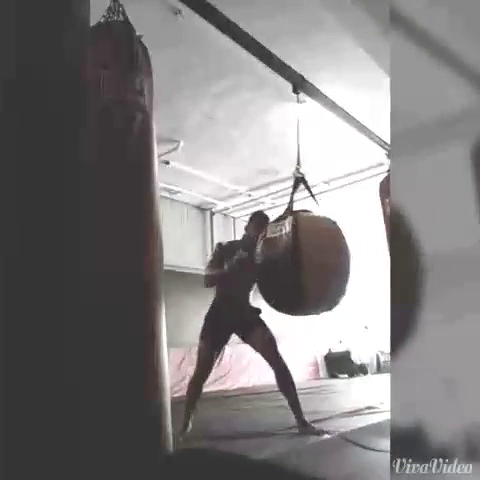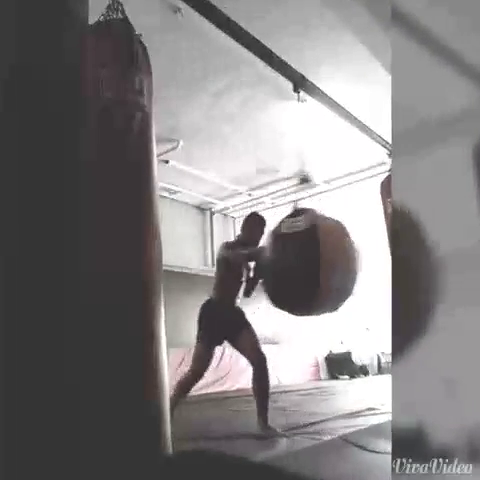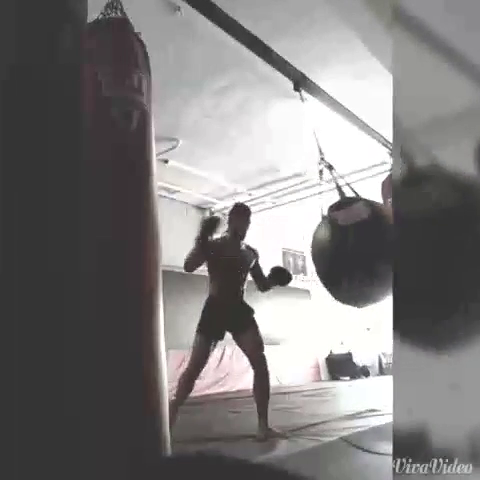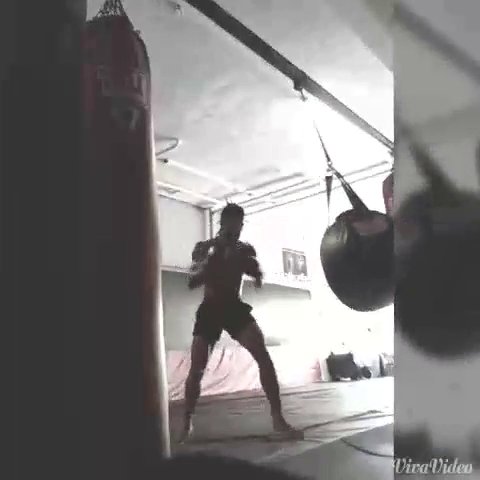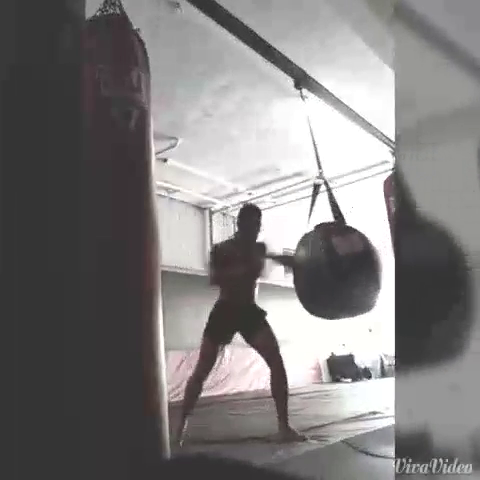
dt=0.4s
person 1, frame 1
right shoulder: (224, 249)
right elbow: (208, 280)
right wrist: (231, 266)
left hip: (245, 313)
right hip: (221, 313)
left knee: (278, 362)
right knee: (201, 374)
left ankle: (301, 421)
right ankle: (186, 423)
person 1, frame 2
left shoulder: (244, 256)
right shoulder: (229, 248)
right elbow: (225, 257)
left wrist: (256, 272)
right wrist: (255, 255)
left hip: (233, 313)
right hip: (213, 312)
left knee: (259, 361)
right knee: (196, 372)
left ankle: (263, 423)
person 1, frame 3
left shoulder: (251, 253)
right shoulder: (212, 245)
left elbow: (262, 286)
right elbow: (189, 267)
left wrist: (273, 279)
right wrist: (201, 241)
left hip: (239, 308)
right hip: (214, 307)
left knee: (260, 363)
right knee: (195, 367)
left ankle: (263, 425)
right ankle: (172, 417)
person 1, frame 4
left shoulder: (245, 249)
right shoulder: (203, 248)
left elbow: (259, 282)
right elbow: (192, 282)
left wrist: (253, 268)
right wrist: (207, 262)
left hip: (235, 307)
right hip: (210, 309)
left knee: (263, 357)
right knee: (197, 369)
left ankle: (278, 421)
right ankle: (186, 425)
person 1, frame 5
left shoulder: (259, 248)
right shoulder: (221, 250)
left elbow: (284, 259)
right elbow: (214, 278)
right wrist: (243, 271)
left hip: (250, 311)
right hip: (224, 310)
left knee: (277, 363)
right knee: (202, 370)
left ankle: (284, 426)
right ankle: (181, 423)
